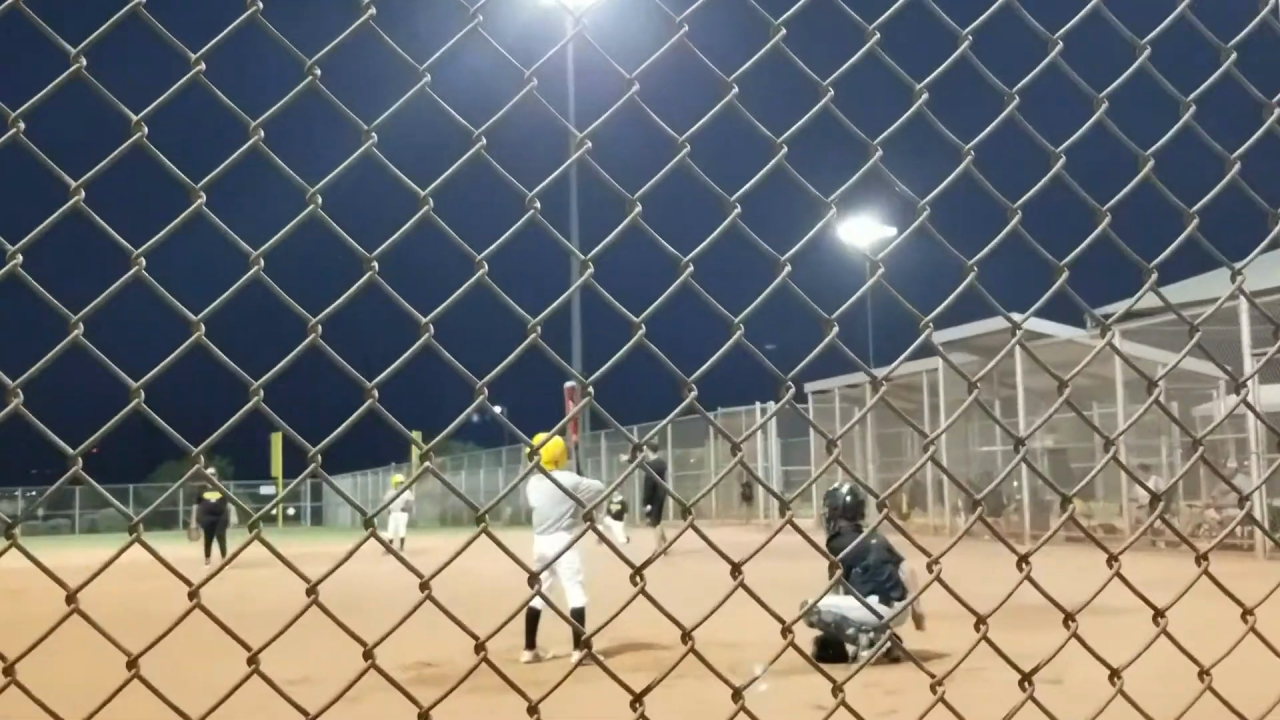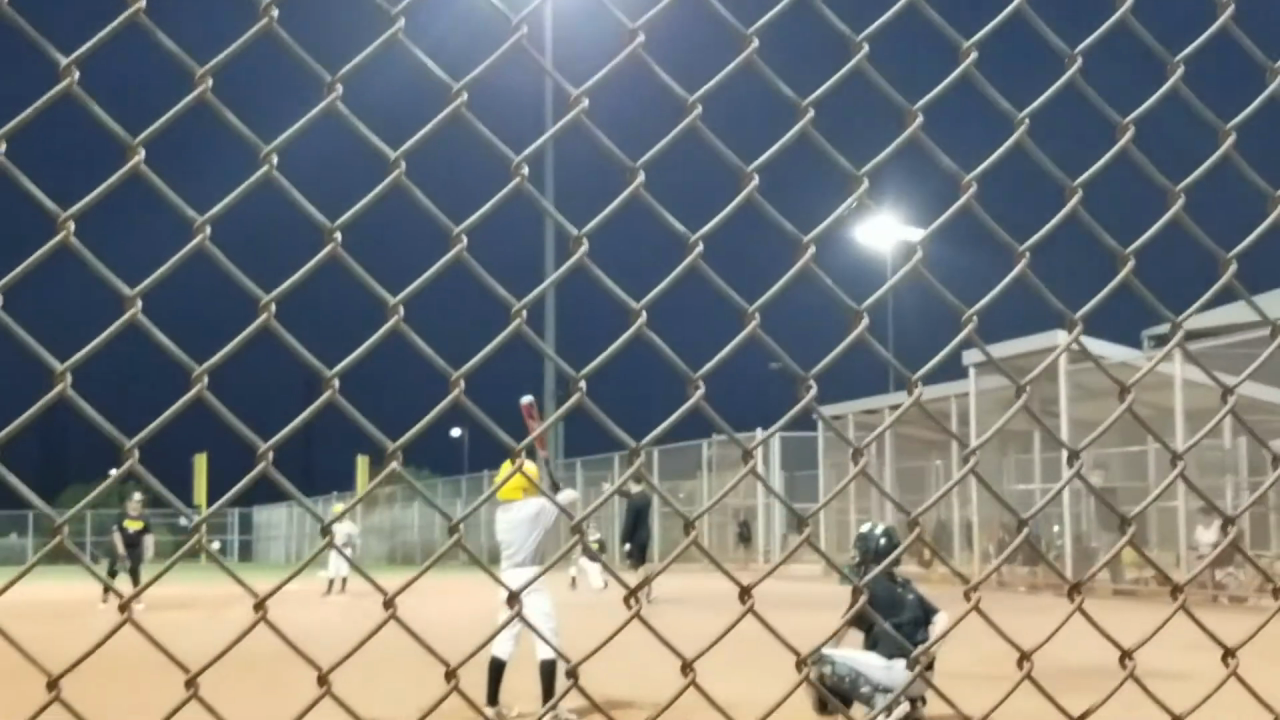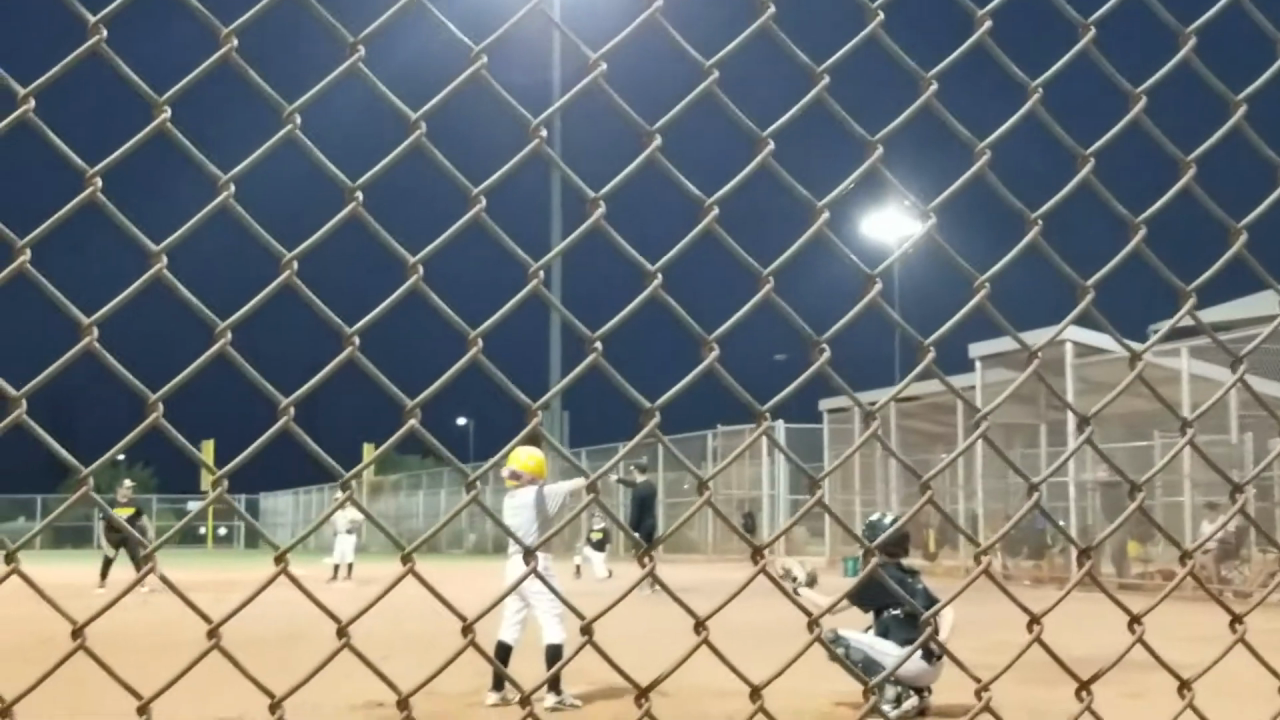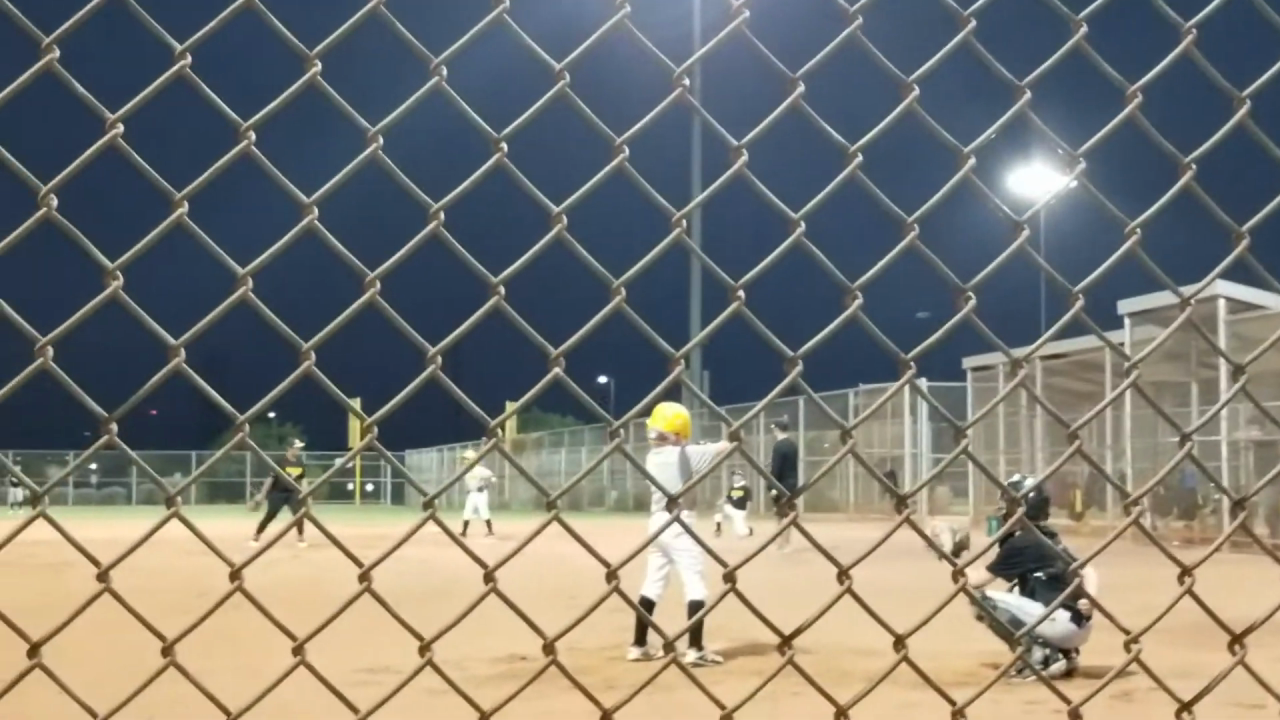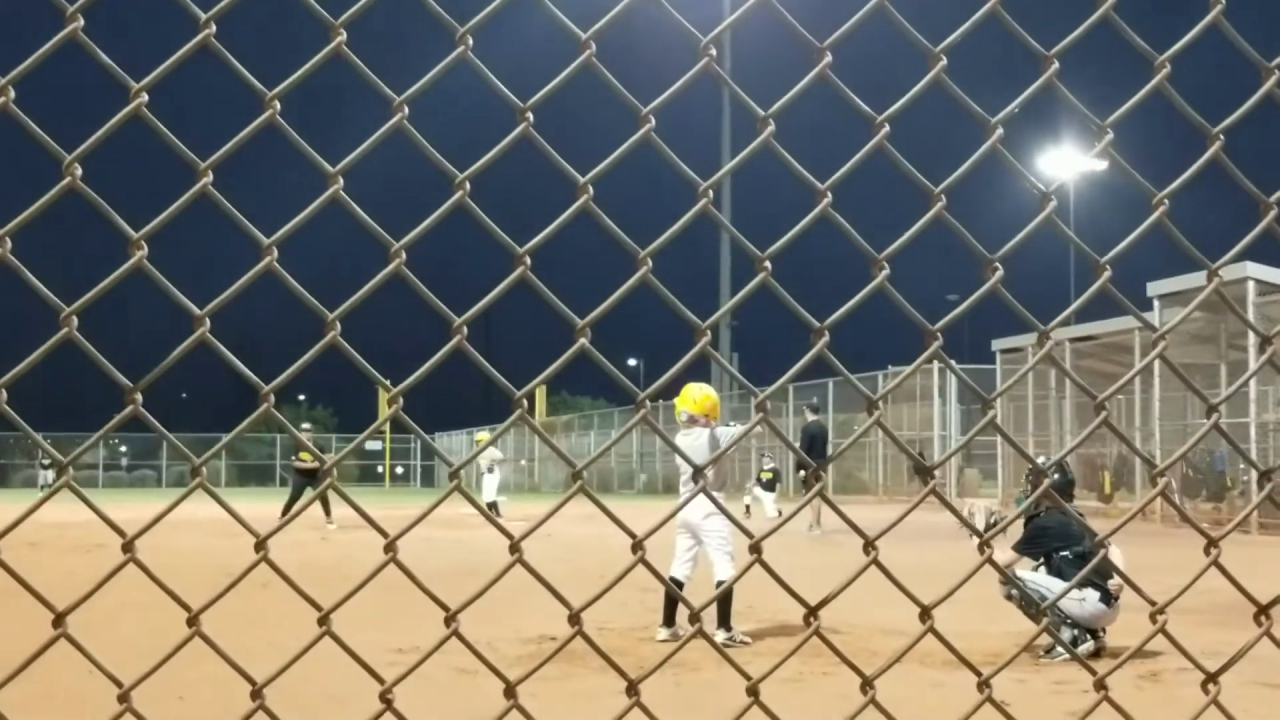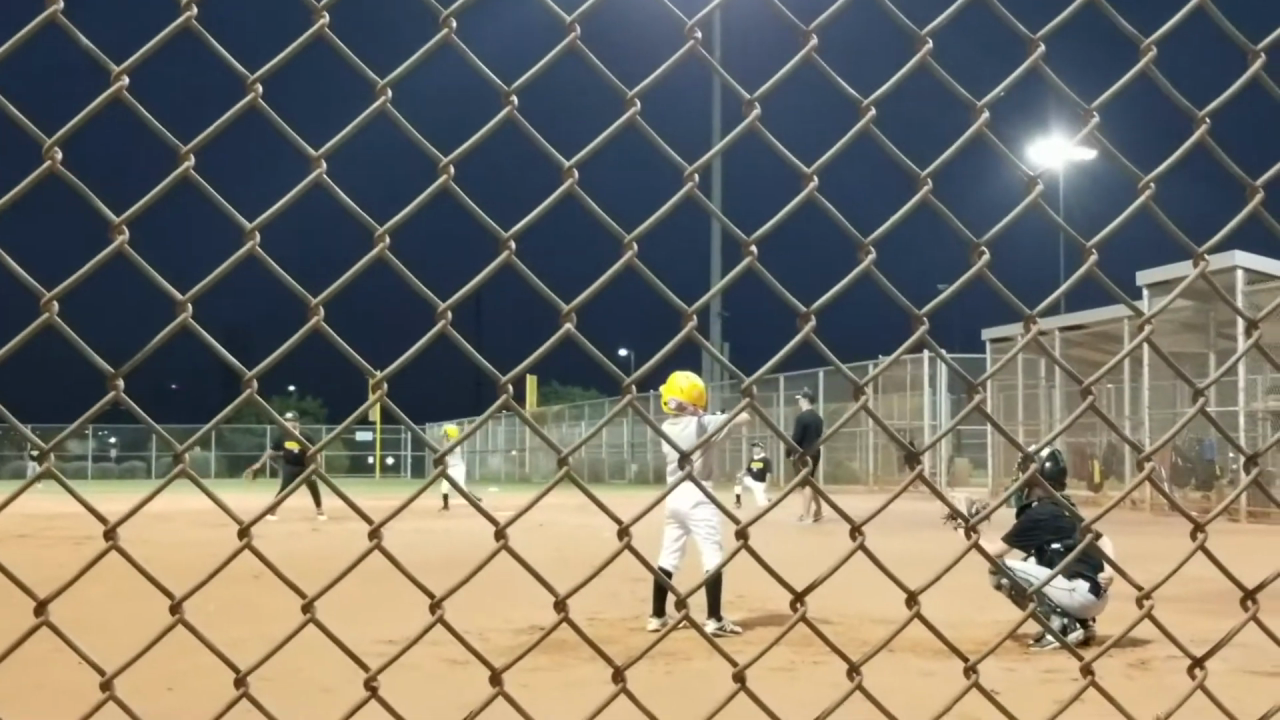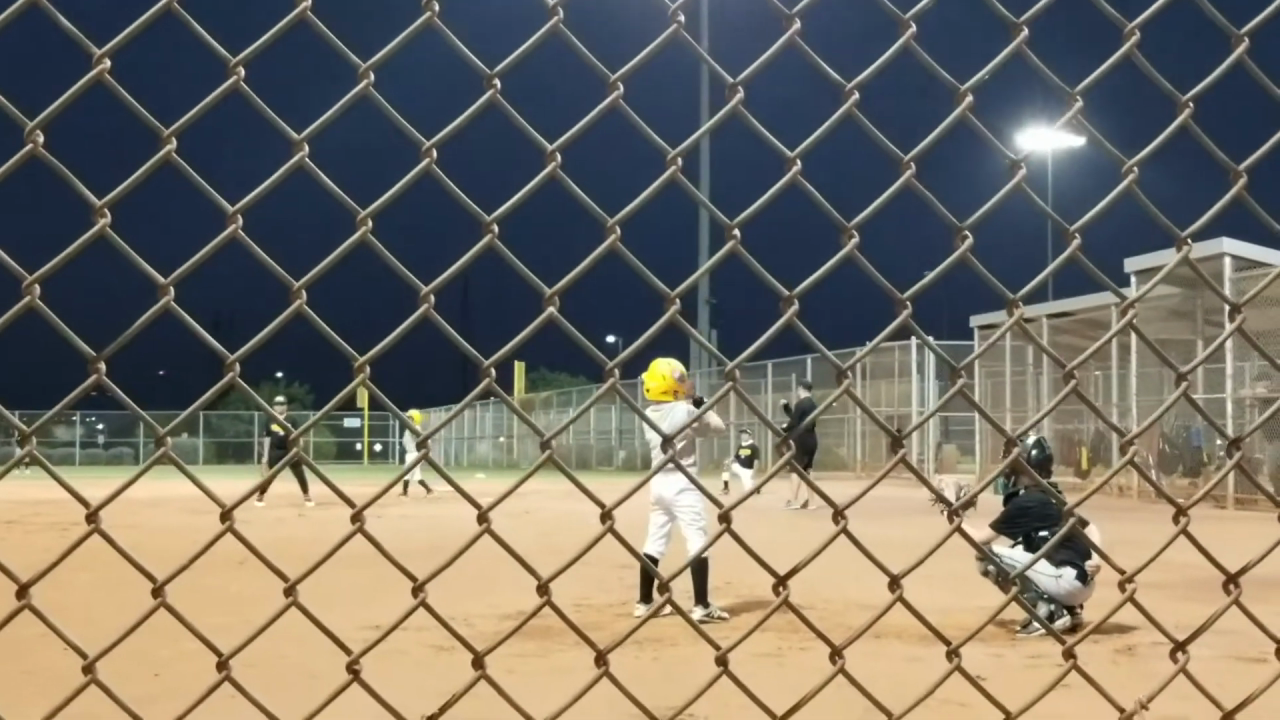
dt=0.5s
person 1, frame 1
left shoulder: (531, 482)
right shoulder: (569, 480)
right elbow: (599, 488)
left hip: (540, 542)
right hip: (563, 542)
left knee: (538, 594)
right knee: (575, 592)
left ankle: (529, 648)
right ankle: (579, 650)
person 1, frame 2
left shoulder: (501, 513)
right shoulder: (538, 507)
right elbow: (572, 496)
right wrist: (555, 494)
left hip: (507, 582)
right hip: (529, 580)
left knee: (502, 643)
right knee: (546, 642)
person 1, frame 3
left shoulder: (509, 498)
right shoulder: (543, 493)
right elbow: (582, 482)
left hip: (514, 565)
right hip: (538, 566)
left knee: (509, 628)
right knee: (553, 628)
left ankle: (497, 690)
right ankle: (554, 694)
person 1, frame 4
left shoulder: (652, 456)
right shoulder: (686, 454)
right elbow: (726, 447)
right wrist: (720, 444)
left hip: (657, 524)
right hip: (680, 526)
left knee: (652, 585)
right knee: (695, 585)
left ankle: (638, 645)
right ankle: (695, 650)
person 1, frame 5
left shoulder: (680, 438)
right shoulder: (715, 435)
right wrist: (738, 427)
left hip: (686, 508)
right hip: (709, 508)
left knee: (680, 566)
right knee: (724, 566)
left ankle: (667, 626)
right ankle: (724, 630)
person 1, frame 6
left shoulder: (666, 427)
right shoulder: (702, 424)
right elbow: (744, 417)
right wrist: (719, 417)
left hip: (673, 497)
right hip: (696, 497)
left knee: (668, 556)
right knee: (713, 556)
left ankle: (657, 616)
right ankle: (714, 620)
person 1, frame 7
left shoulder: (649, 414)
right shoulder: (684, 410)
right elbow: (719, 427)
right wrist: (701, 407)
left hip: (658, 483)
right hip: (682, 484)
left knee: (654, 542)
right knee: (697, 543)
left ankle: (644, 602)
right ankle: (702, 606)
person 2, frame 1
left shoulder: (839, 542)
right shoulder: (874, 536)
left elbow: (835, 590)
right elbow: (905, 568)
right wrist: (915, 605)
left hip: (876, 607)
right hip: (899, 609)
left knee: (809, 609)
left ankle: (868, 638)
person 2, frame 2
left shoulder: (870, 588)
right shoulder: (905, 587)
left elbow: (844, 629)
right elbow: (941, 618)
left hip: (898, 671)
right hip: (918, 677)
left knee: (821, 659)
left ankle: (884, 702)
right ankle: (909, 702)
person 2, frame 3
left shoulder: (879, 578)
right shoulder: (911, 577)
left elbow: (832, 606)
right elbow: (946, 610)
left wrist: (800, 588)
right wrist: (940, 640)
left hip: (913, 661)
right hip: (930, 666)
left knee: (834, 638)
right knee: (873, 634)
left ankle: (894, 693)
right ankle: (917, 691)
person 2, frame 4
left shoulder: (1020, 543)
right shoulder: (1049, 538)
left elbow: (975, 581)
right elbow: (1088, 571)
left wrist: (949, 557)
right wrist: (1090, 601)
left hip: (1062, 624)
right hip: (1077, 625)
left knee: (983, 600)
right knee: (1016, 593)
left ankle: (1043, 655)
right ankle: (1063, 653)
person 2, frame 5
left shoulder: (1044, 524)
right shoulder: (1073, 519)
left elbow: (1003, 561)
right elbow: (1113, 551)
left wrist: (977, 537)
right wrist: (1119, 579)
left hip: (1091, 605)
right hip: (1104, 606)
left knee: (1011, 580)
left ankle: (1072, 636)
right ankle: (1091, 633)
person 2, frame 6
left shoulder: (1036, 515)
right shoulder: (1065, 510)
left elbow: (994, 552)
right elbow: (1105, 543)
left wrist: (964, 530)
right wrist: (1107, 572)
left hip: (1081, 594)
right hip: (1091, 594)
left knee: (1000, 569)
left ankle: (1059, 625)
right ankle: (1081, 622)
person 2, frame 7
left shoulder: (1023, 502)
right shoulder: (1052, 497)
left elbow: (980, 539)
right elbow: (1090, 529)
right wrist: (1096, 558)
left hip: (1068, 581)
right hip: (1081, 584)
left knee: (988, 555)
left ankle: (1049, 612)
right ankle: (1069, 609)
